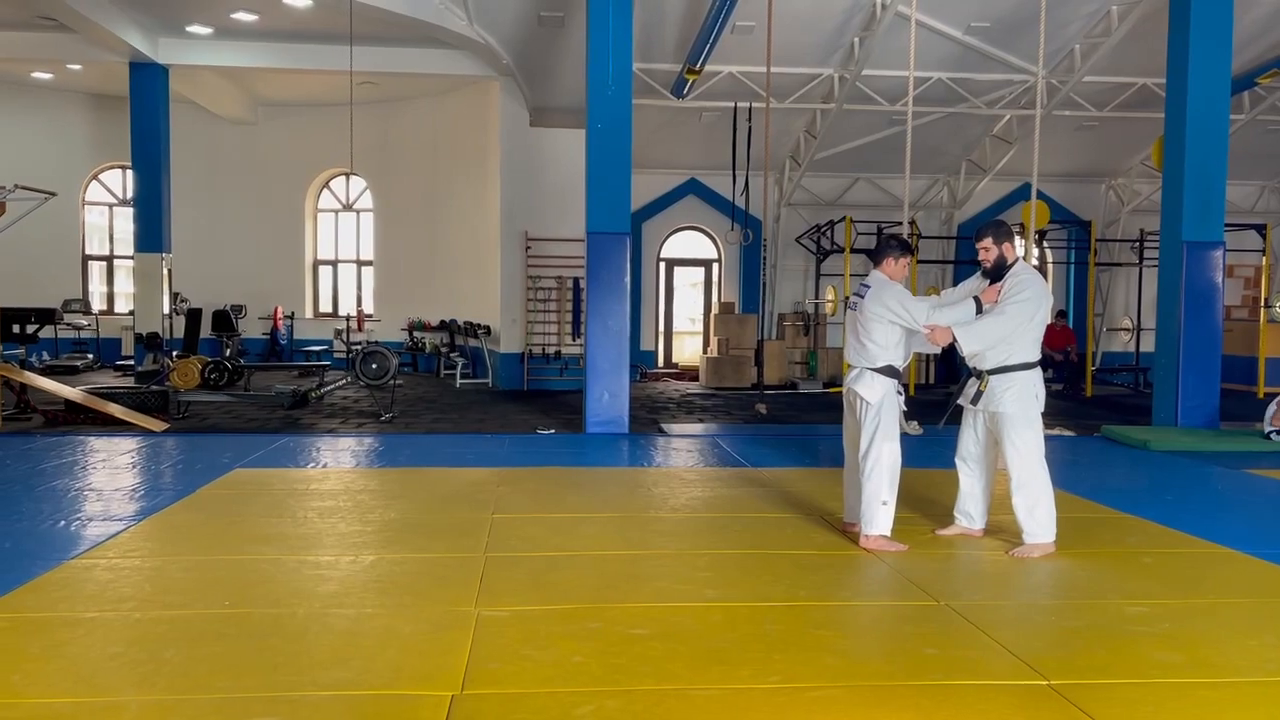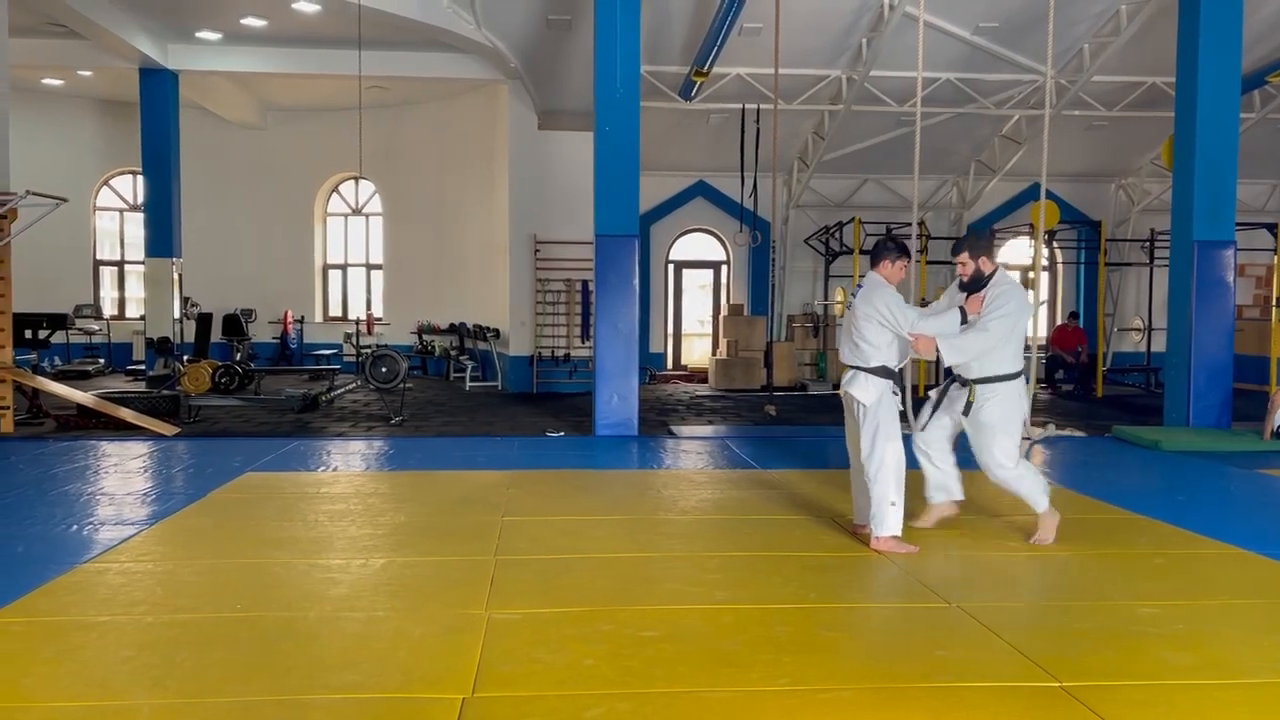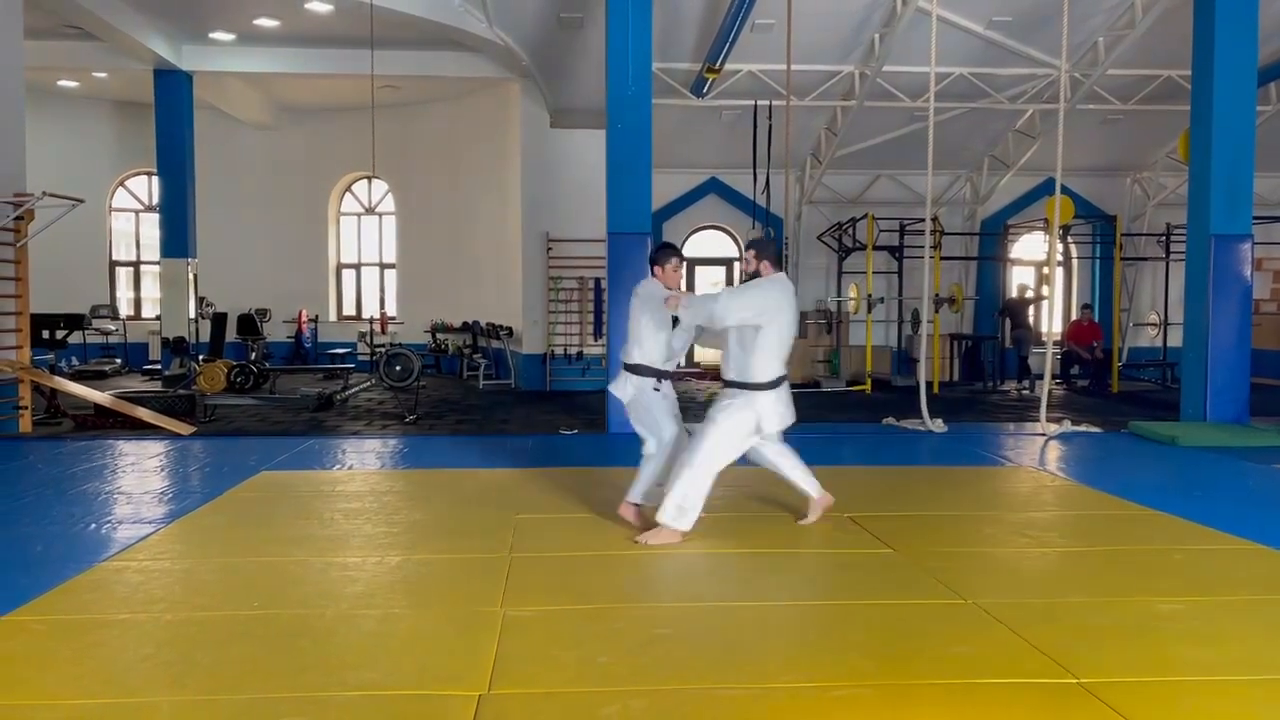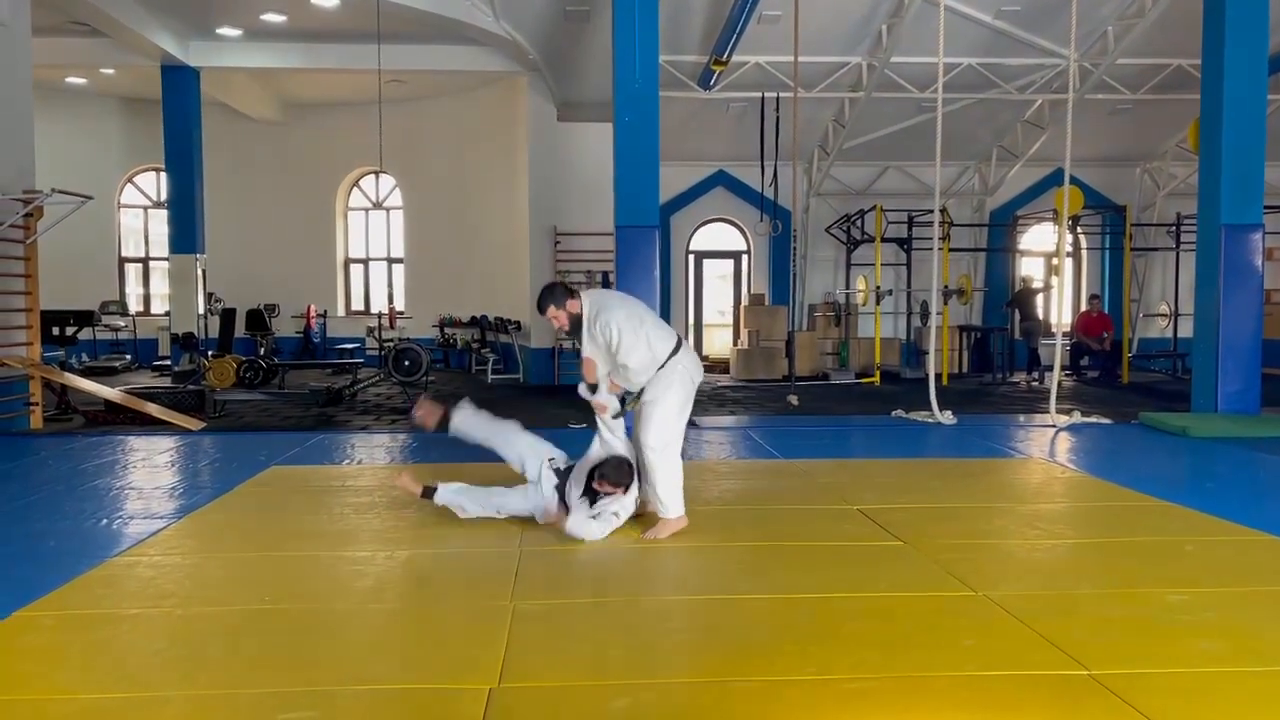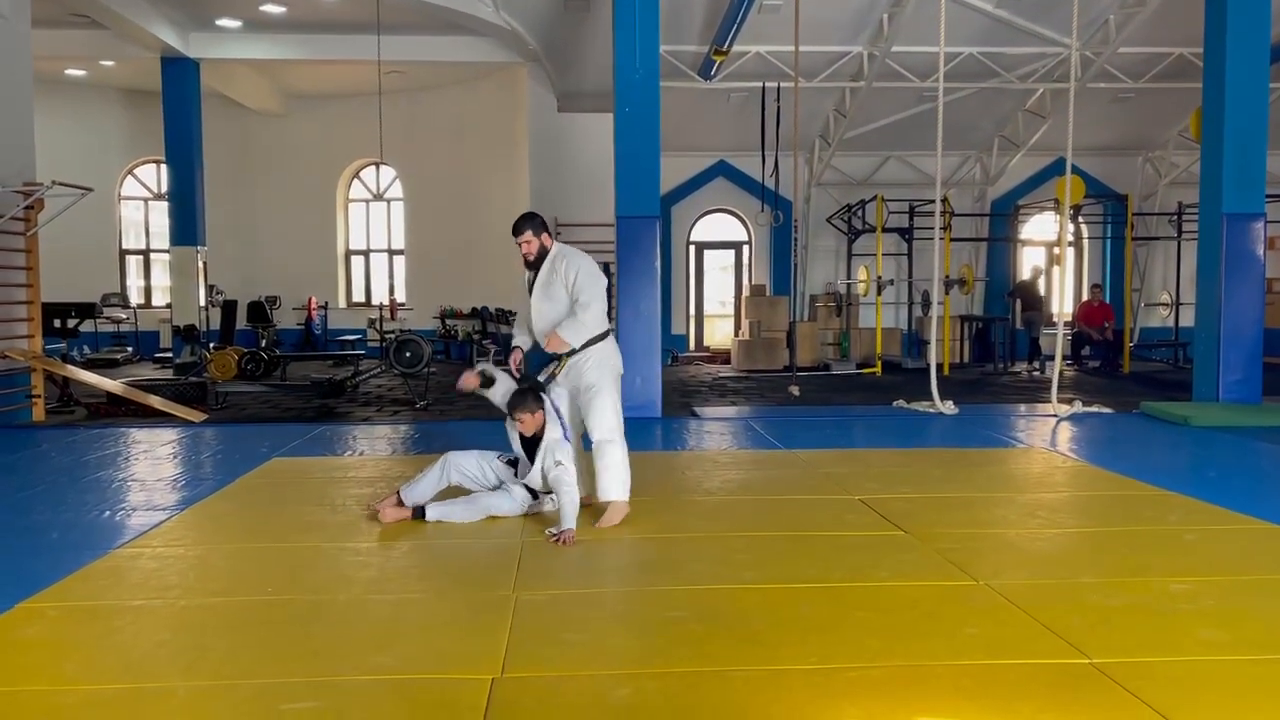
dt=1s
person 1, frame 1
left shoulder: (1029, 284)
right shoulder: (984, 279)
left elbow: (999, 326)
right elbow: (948, 301)
left wrist: (953, 334)
left hip: (1014, 387)
right hip: (982, 384)
left knee: (1024, 463)
right knee: (971, 457)
left ankle: (1042, 538)
right ankle: (970, 521)
person 1, frame 2
left shoulder: (1010, 296)
right shoulder: (963, 288)
left elbow: (982, 339)
left wrist: (938, 344)
left hip: (997, 392)
right hip: (962, 388)
left knee: (1001, 465)
right knee: (928, 438)
left ankle: (1045, 509)
right ankle: (943, 500)
person 1, frame 3
left shoulder: (770, 294)
right shoulder: (771, 289)
left elbow: (719, 311)
right elbow: (731, 310)
left wrist: (684, 305)
left hip: (753, 399)
right hip: (755, 394)
left knee: (699, 455)
right knee: (766, 448)
left ankle: (672, 526)
right ankle: (817, 495)
person 1, frame 4
left shoulder: (609, 316)
right shoulder: (585, 317)
left elbow: (635, 365)
right elbow: (608, 363)
left wrist: (611, 385)
right wrist: (598, 390)
left hip: (672, 371)
right hip: (654, 373)
left knee: (657, 443)
right knee: (645, 440)
left ankle: (673, 516)
right ankle: (652, 500)
person 1, frame 5
left shoulder: (572, 262)
right shoulder: (533, 272)
left elbow: (592, 305)
right elbow: (527, 317)
left wrist: (564, 337)
right wrist: (519, 346)
left hip: (593, 356)
right hip: (561, 364)
left knee: (604, 428)
left ankle: (616, 499)
right ankle: (578, 490)
person 2, frame 1
left shoulder: (864, 290)
right shoulder: (888, 293)
left elbow: (909, 326)
right elbow: (930, 317)
right wrist: (979, 301)
left hip: (859, 379)
right hip: (877, 384)
left knee: (859, 454)
right knee: (882, 456)
left ankle: (854, 518)
right ankle: (873, 532)
person 2, frame 2
left shoulder: (865, 291)
right shoulder: (881, 294)
left elbow: (912, 316)
right elbow: (916, 326)
left wrist: (957, 307)
right wrist: (964, 312)
left hip: (860, 381)
right hip: (874, 384)
left knee: (865, 456)
right knee: (886, 457)
left ankle: (866, 520)
right ankle: (884, 534)
person 2, frame 3
left shoulder: (664, 295)
right shoulder: (648, 292)
left hip: (659, 384)
right hip: (642, 384)
left knee: (677, 442)
right knee: (667, 442)
right ankle: (632, 503)
person 2, frame 4
left shoulder: (620, 506)
right shoulder: (617, 452)
left elbow: (593, 529)
right elbow: (610, 423)
left wrist: (568, 518)
left hip: (553, 500)
right hip: (557, 473)
left knee: (495, 503)
right knee: (510, 435)
left ankle: (428, 492)
right ankle: (445, 417)
person 2, frame 5
left shoulder: (556, 447)
right shoulder: (528, 400)
left elbow: (567, 489)
right elbow: (500, 382)
left wrist: (568, 526)
right wrist: (480, 379)
left hip: (531, 493)
right hip: (511, 470)
left knee: (483, 502)
right knee: (451, 460)
left ankle: (409, 512)
right ankle: (400, 499)
